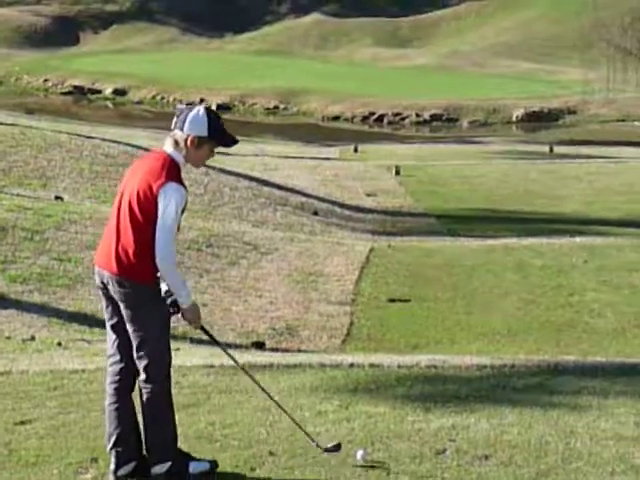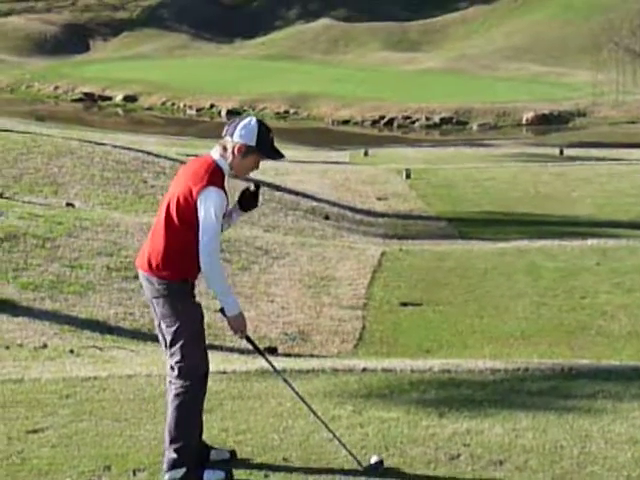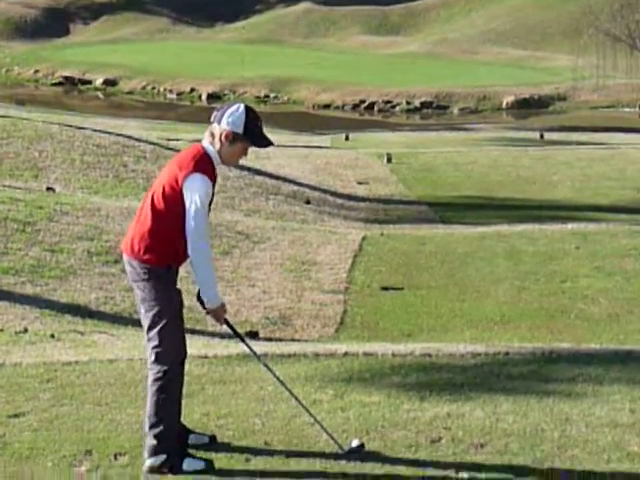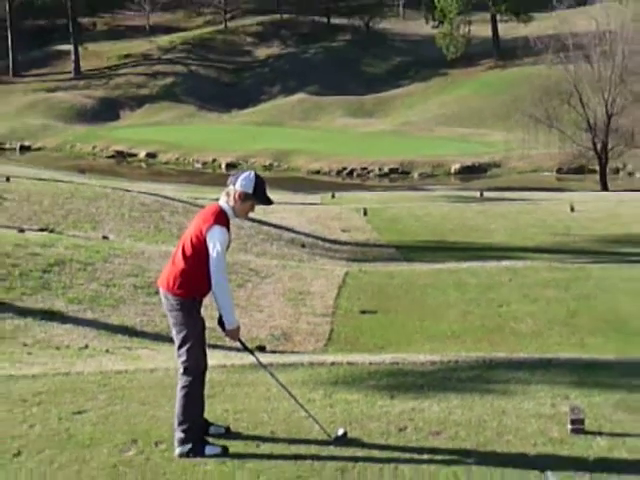
dt=1s
person 1, frame 1
left shoulder: (146, 161)
right shoulder: (171, 184)
right elbow: (164, 254)
left wrist: (168, 288)
right wrist: (186, 301)
left hip: (106, 270)
right hip: (135, 280)
left knee: (121, 369)
right knee: (154, 372)
person 1, frame 2
left shoulder: (199, 167)
right shoulder: (211, 187)
right elbow: (208, 258)
left wrist: (238, 212)
right wrist: (232, 309)
left hip: (159, 273)
right hip: (169, 280)
left knee: (184, 367)
right knee: (191, 372)
left ankle: (190, 446)
person 1, frame 3
left shoulder: (195, 158)
right shoulder: (198, 174)
left elbow: (193, 234)
right elbow: (197, 242)
left wrist: (208, 291)
right wrist: (212, 298)
left hip: (151, 259)
right hip: (151, 264)
left knee: (170, 351)
right knee: (168, 356)
left ankle: (171, 429)
right ankle: (161, 450)
person 1, frame 4
left shoulder: (213, 214)
right shoulder: (218, 226)
left elbow: (212, 273)
right elbow: (218, 278)
left wrist: (224, 315)
right wrist: (231, 321)
left hip: (179, 292)
right hip: (181, 296)
left knee: (196, 363)
right knee: (192, 366)
